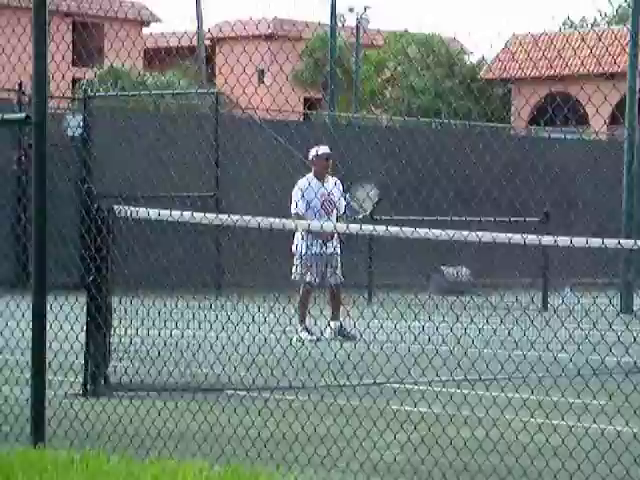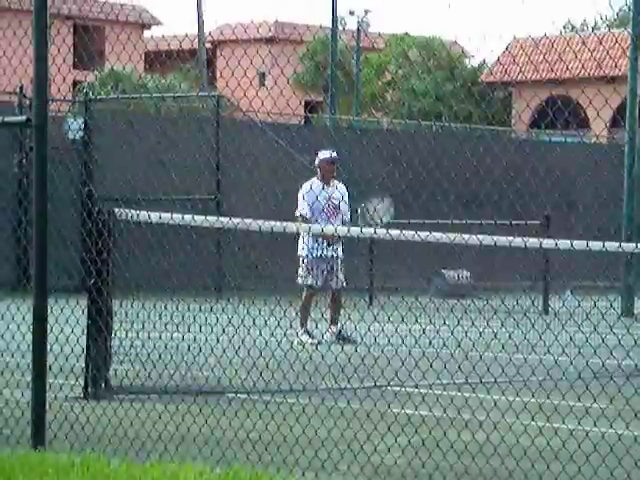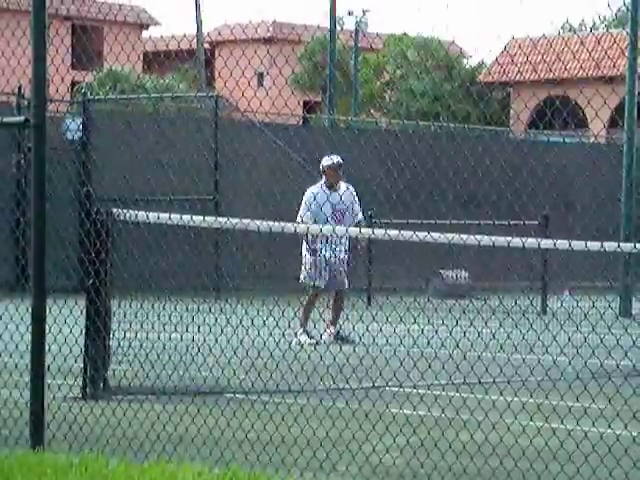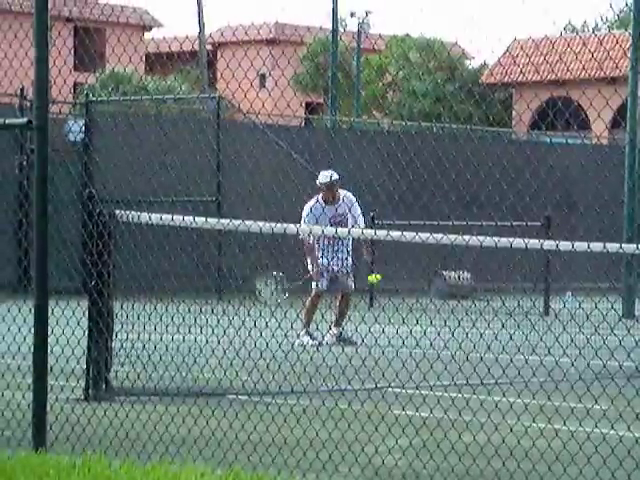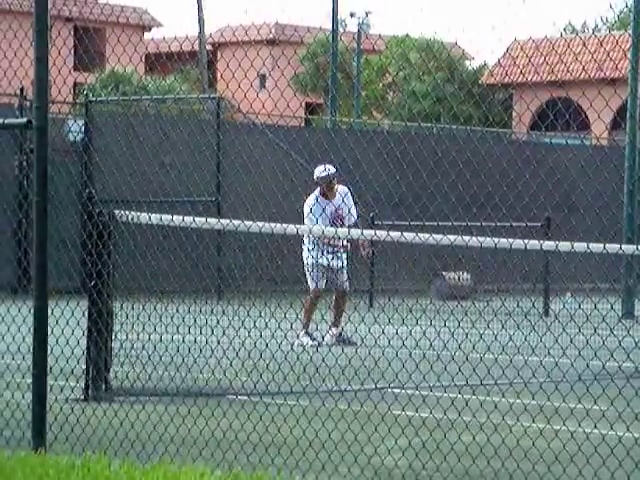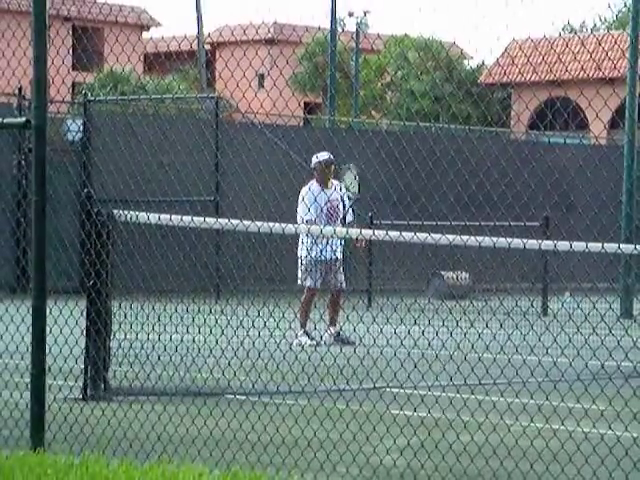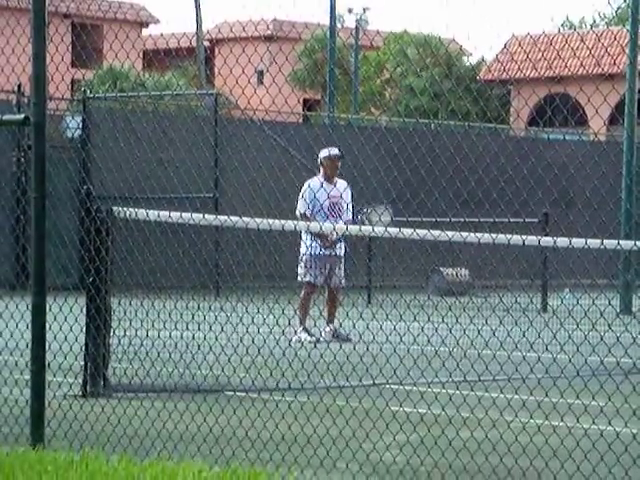
dt=0.3s
person 1, frame 1
left shoulder: (336, 184)
right shoulder: (303, 186)
right elbow: (297, 216)
left wrist: (334, 230)
right wrist: (318, 233)
left hip: (332, 245)
right hip: (309, 246)
left knee: (336, 285)
right knee: (307, 287)
left ankle: (335, 326)
right ankle: (302, 327)
person 1, frame 2
left shoulder: (341, 188)
right shoulder: (309, 188)
right elbow: (303, 218)
left wrist: (339, 234)
right wrist: (324, 234)
left hip: (334, 249)
right hip: (313, 249)
left knee: (337, 290)
right knee: (310, 290)
left ankle: (334, 330)
right ankle: (303, 330)
person 1, frame 3
left shoulder: (348, 191)
right shoulder: (313, 194)
left elbow: (357, 220)
right elbow: (303, 223)
right wrist: (309, 245)
left hip: (340, 251)
right hip: (317, 252)
left knee: (340, 290)
right knee: (315, 290)
left ankle: (332, 330)
right ankle: (302, 330)
person 1, frame 4
left shoulder: (349, 199)
right shoulder: (312, 208)
left elbow: (358, 226)
right elbow: (308, 240)
left wrist: (365, 246)
right wrist: (314, 265)
left hip: (343, 254)
right hip: (321, 255)
left knee: (346, 292)
right knee: (318, 291)
left ankle: (335, 331)
right ankle: (304, 332)
person 1, frame 5
left shoulder: (344, 192)
right shoulder: (312, 204)
left elbow: (352, 220)
right elbow: (319, 235)
left wrist: (361, 239)
right wrist: (337, 244)
left hip: (338, 253)
right hip: (317, 253)
left knee: (342, 291)
right knee: (316, 291)
left ankle: (334, 332)
right ankle: (304, 333)
person 1, frame 6
left shoulder: (339, 188)
right shoulder: (309, 192)
left elbow: (347, 218)
right elbow: (307, 223)
right wrist: (330, 228)
left hip: (334, 250)
right hip: (313, 251)
left knee: (337, 290)
right knee: (311, 290)
left ankle: (332, 331)
right ankle: (302, 332)
person 1, frame 7
left shoulder: (344, 187)
right shoulder: (312, 186)
left elbow: (347, 217)
right elbow: (303, 216)
right wrist: (322, 236)
left hip: (337, 247)
right hip: (315, 247)
left knee: (335, 288)
right knee: (310, 286)
left ankle: (330, 328)
right ankle: (301, 329)
